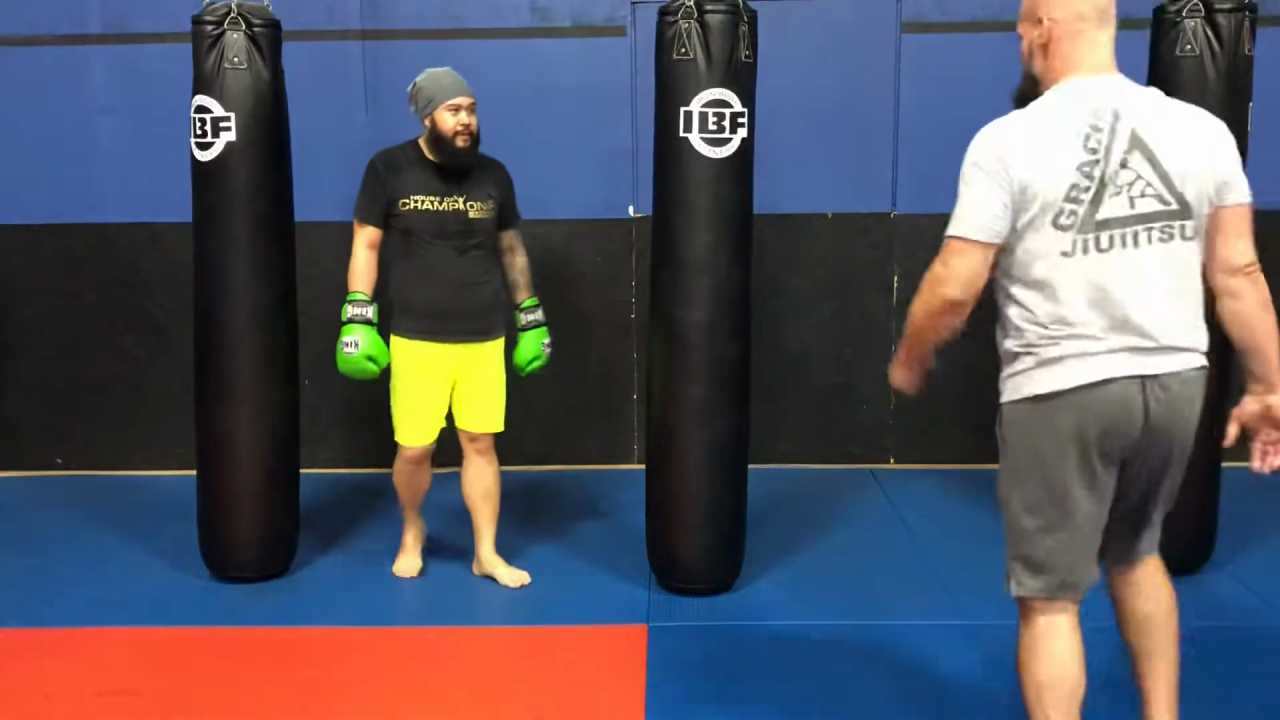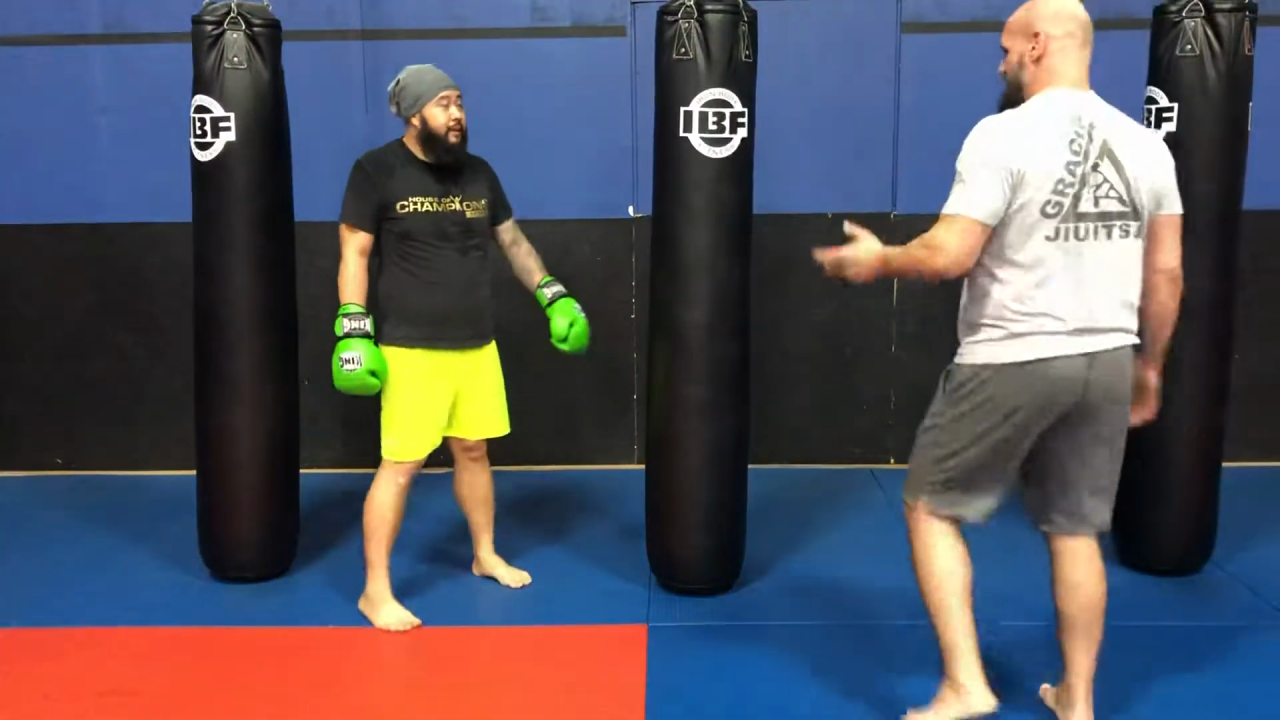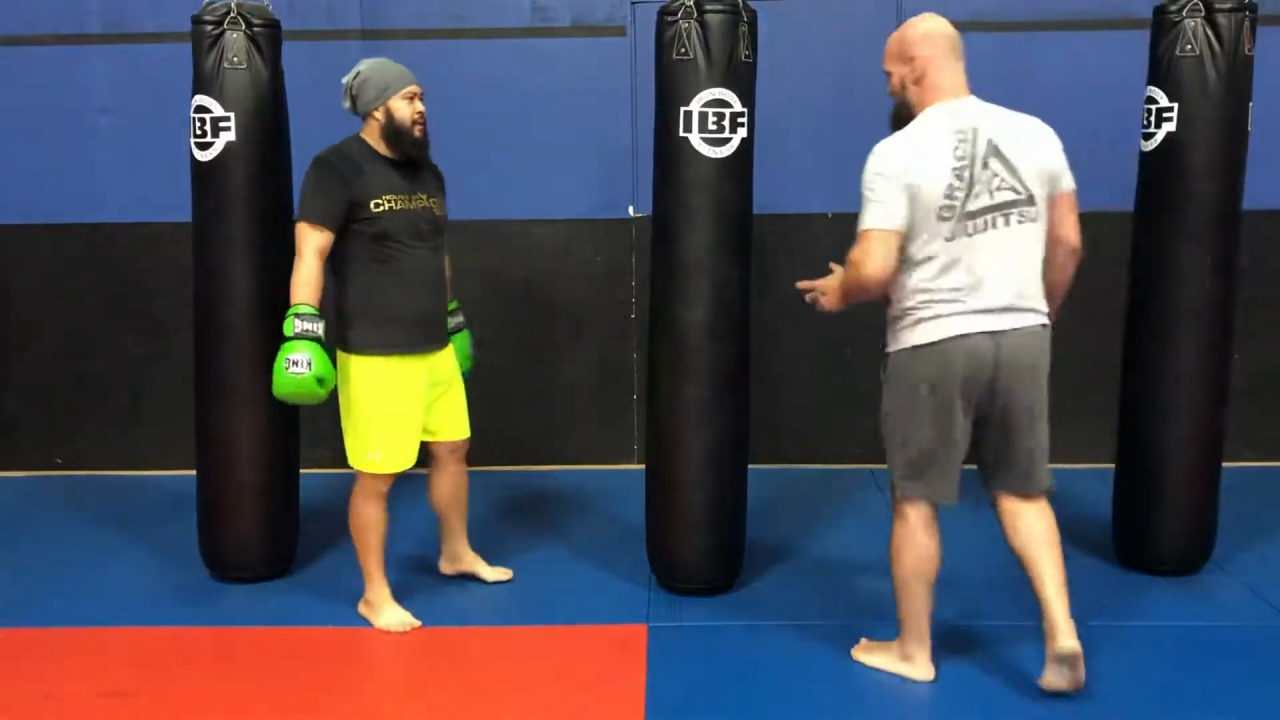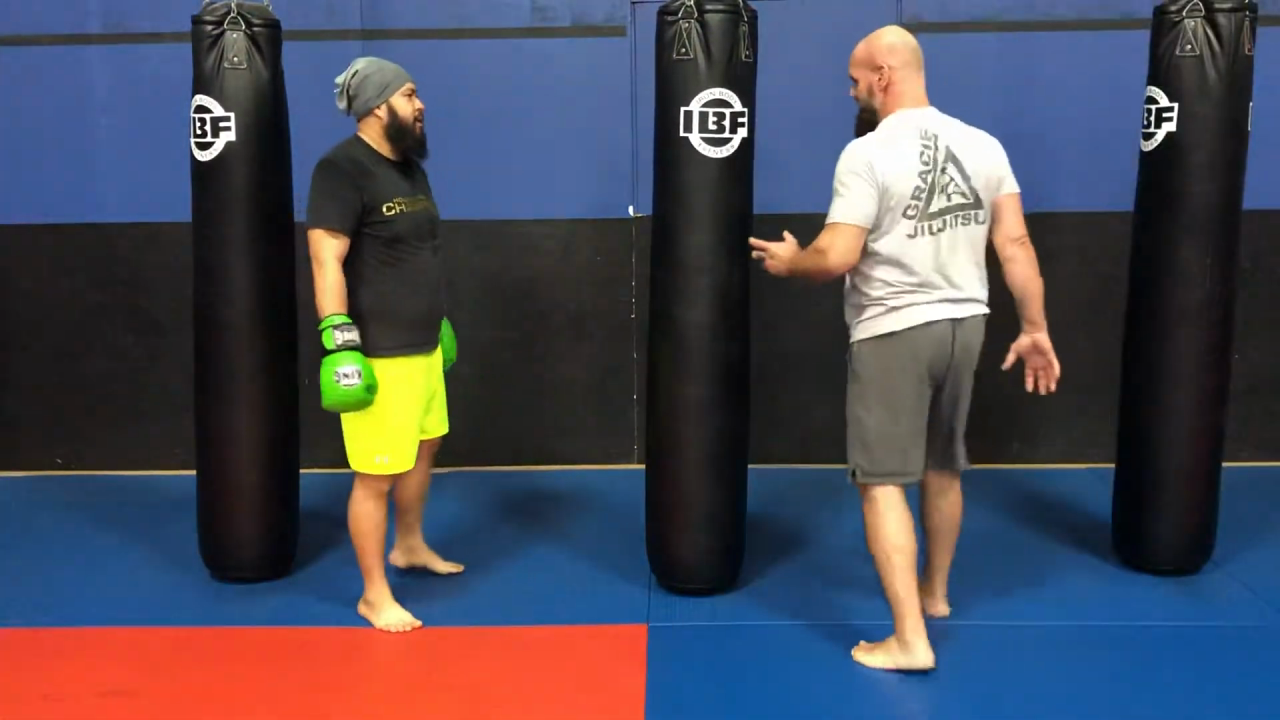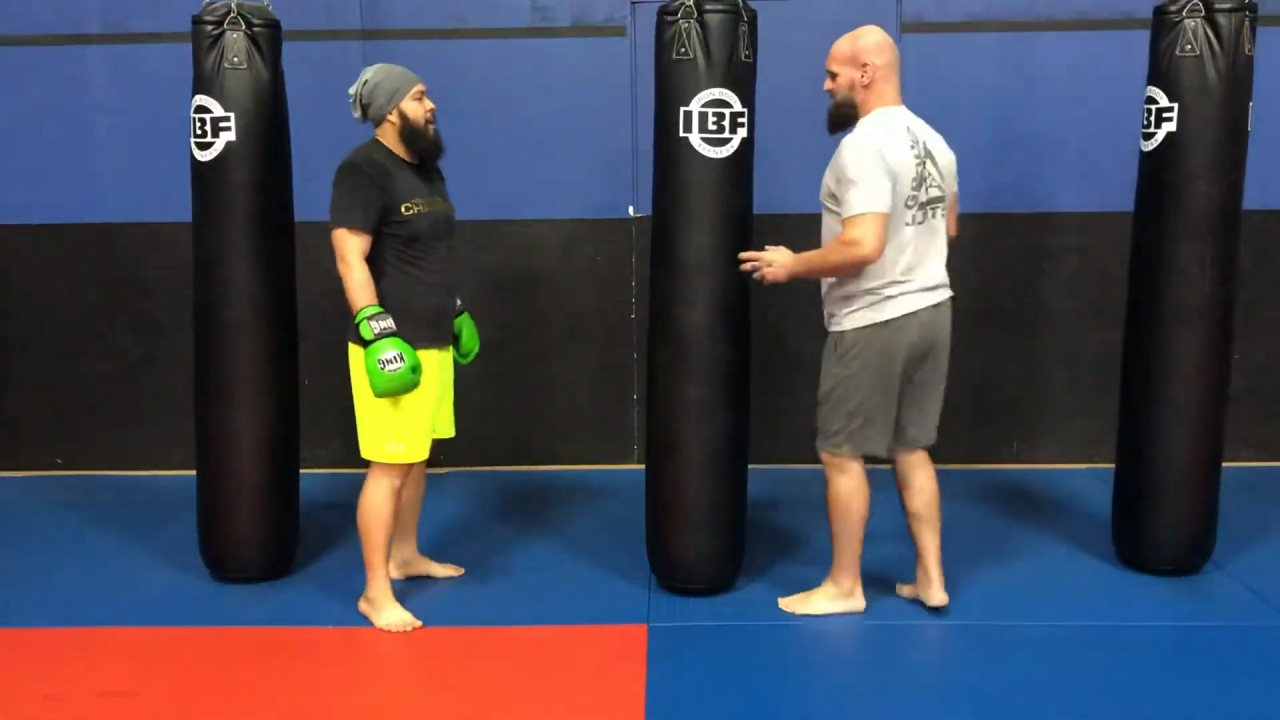
dt=0.4s
person 1, frame 1
left shoulder: (1009, 140)
right shoulder: (1201, 129)
left elbow: (953, 288)
left wrist: (908, 360)
left hip: (1059, 394)
right hip: (1174, 385)
left knee: (1047, 599)
right knee: (1135, 556)
person 1, frame 2
left shoulder: (1002, 135)
right shoulder: (1147, 145)
left elbow: (949, 254)
right elbow: (1166, 272)
left wrist: (876, 260)
right wrist: (1149, 364)
left hip: (1010, 364)
right hip: (1105, 364)
left knee: (930, 507)
right knee: (1075, 535)
person 1, frame 3
left shoulder: (897, 153)
right shoulder: (1036, 135)
left elbow: (873, 269)
right elbow: (1067, 243)
left wrist: (838, 293)
left hip: (931, 347)
right hip: (1022, 338)
left knee: (915, 501)
right knee: (1022, 491)
left ankle: (912, 650)
right ankle: (1062, 635)
person 1, frame 4
left shoulder: (867, 153)
right shoulder: (982, 146)
left elbow: (836, 257)
right elbow: (1015, 244)
left wrist: (788, 260)
right wrist: (1035, 329)
left hip: (892, 335)
right hip: (964, 326)
left knee: (882, 483)
right knee: (942, 468)
left ankle: (909, 639)
right ankle: (934, 592)
person 1, frame 5
left shoulder: (864, 145)
right shoulder: (932, 142)
left elbow: (861, 246)
left wrist: (791, 266)
left hip: (873, 323)
right hip: (930, 311)
left knee: (841, 454)
right knee: (912, 449)
left ankle: (845, 586)
right ankle: (930, 579)
person 2, frame 1
left shoulder: (493, 175)
right shoulder: (388, 169)
left elbow: (512, 251)
right elbow: (366, 247)
left wrist: (532, 318)
right wrist: (358, 319)
left hip: (485, 340)
right hip: (416, 340)
left knee: (480, 444)
right knee: (415, 450)
left ankle: (487, 553)
right ankle: (411, 532)
person 2, frame 2
left shoulder: (478, 173)
right shoulder: (377, 170)
left elbow: (513, 240)
right elbow: (354, 254)
left wrist: (555, 296)
right wrist: (354, 333)
left hip: (476, 345)
right hip: (409, 350)
left knee: (473, 451)
right knee: (400, 465)
left ankle: (485, 555)
right ankle: (376, 590)
person 2, frame 3
left shoulder: (426, 171)
right shoulder: (337, 167)
right elbow: (310, 255)
left wrist: (455, 323)
right wrist: (303, 333)
left hip: (436, 349)
right hip: (375, 356)
left knee: (453, 449)
right knee: (377, 477)
left ankle: (457, 552)
right ankle: (375, 595)
person 2, frame 4
left shoulder: (411, 168)
right shoulder: (342, 169)
right elbow: (326, 263)
left wrist: (439, 322)
right wrist: (341, 346)
left hip: (423, 347)
right hip: (379, 356)
left knee: (425, 448)
right knee: (378, 475)
left ankle: (410, 544)
right ankle: (374, 594)
person 2, frame 5
left shoulder: (426, 169)
right shoulder: (363, 170)
right elbow: (350, 260)
left wrist: (457, 312)
right wrist: (380, 335)
left hip: (432, 342)
right hip: (394, 348)
left knee: (419, 457)
right knee: (390, 467)
left ankle: (404, 555)
right ankle: (375, 592)
